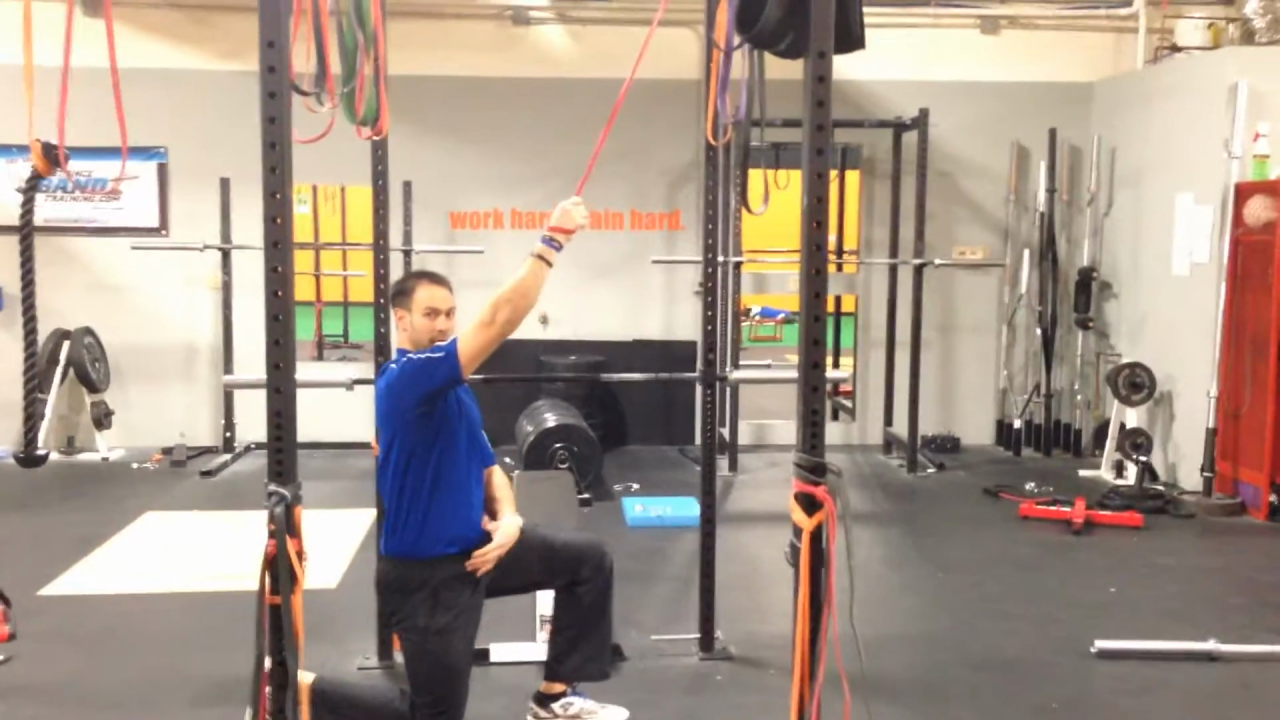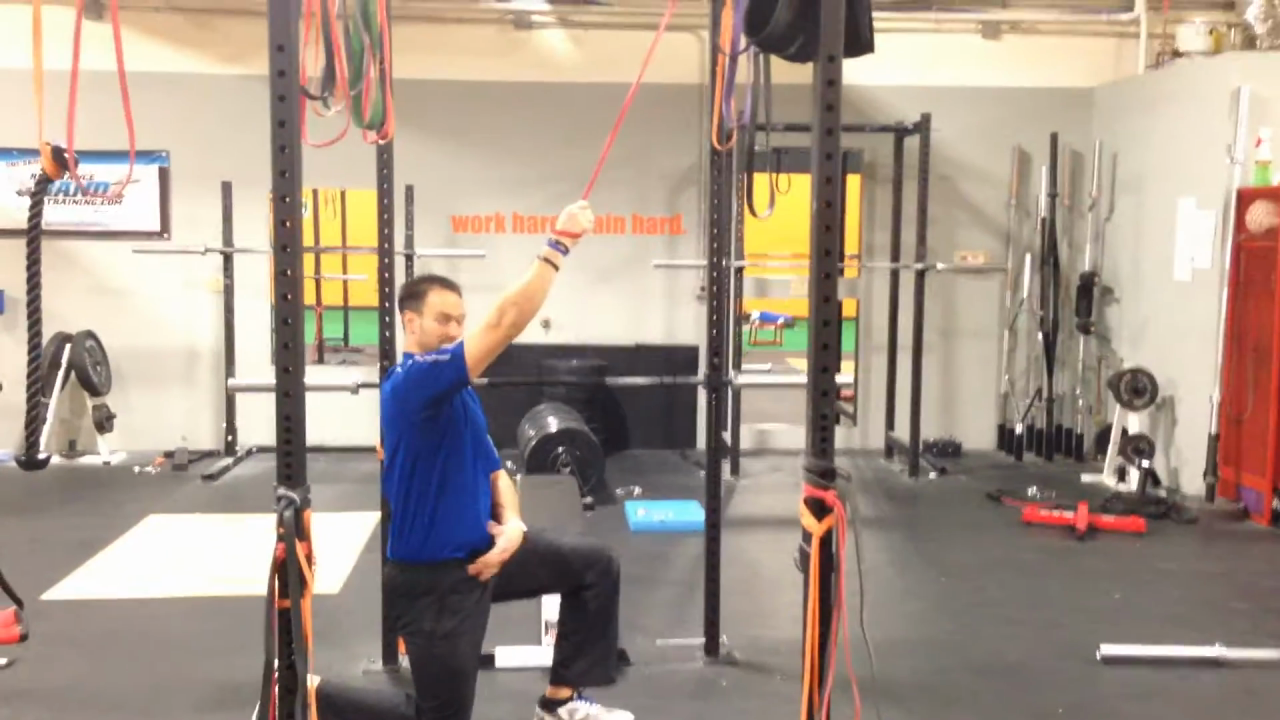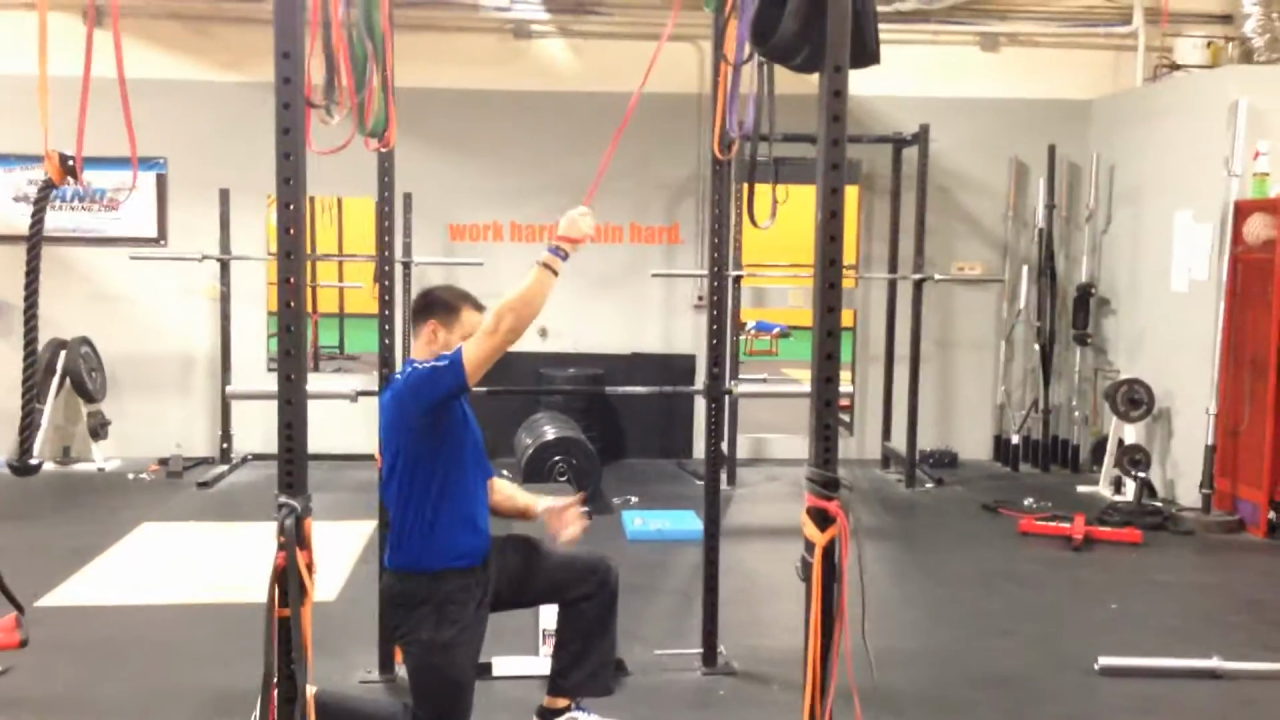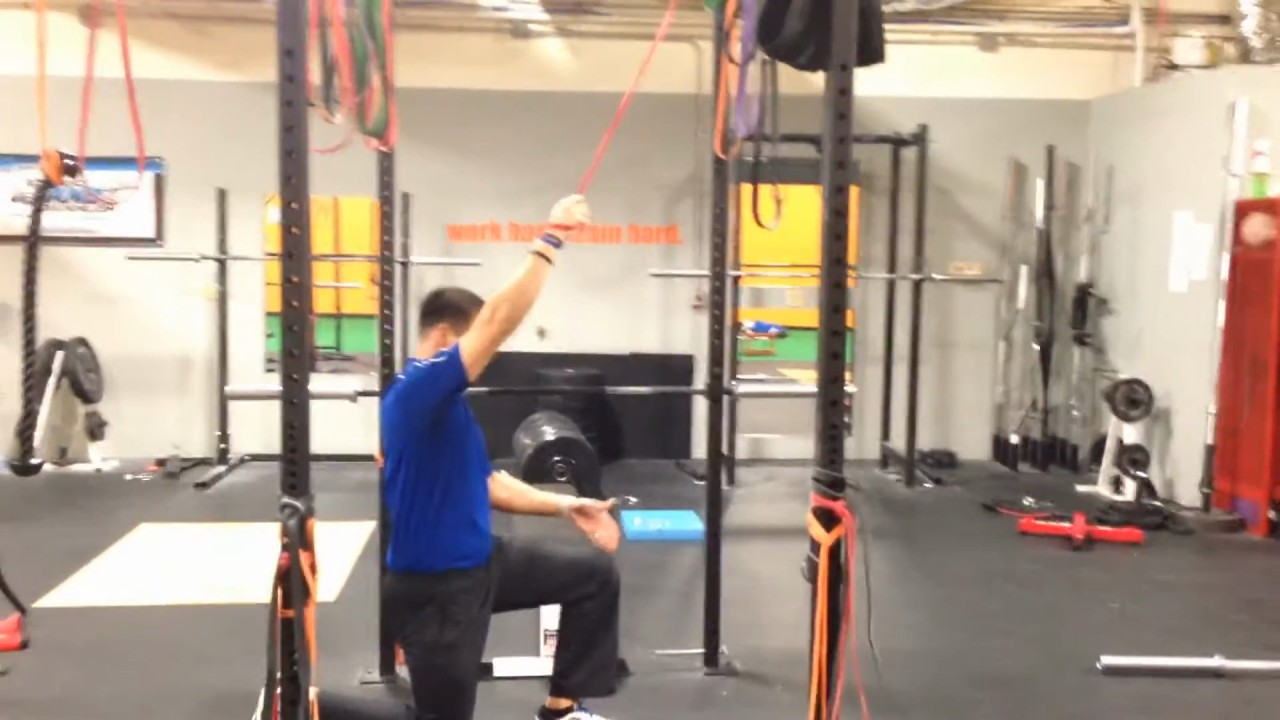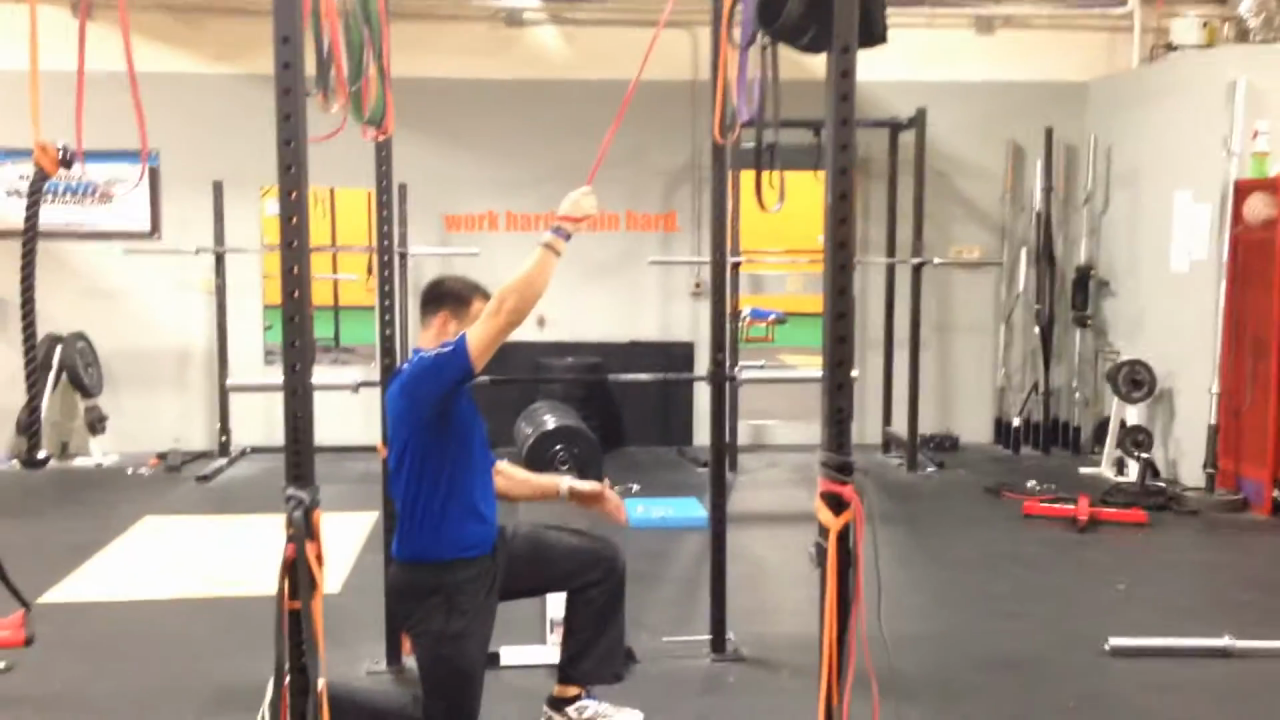
dt=0.2s
person 1, frame 1
left shoulder: (453, 391)
right shoulder: (404, 382)
left elbow: (487, 467)
right elbow: (497, 323)
left wrist: (509, 518)
right wrist: (553, 239)
left hip: (474, 547)
right hip: (425, 572)
left knee: (588, 561)
person 1, frame 2
left shoulder: (462, 394)
right shoulder: (413, 387)
left elbow: (493, 471)
right elbow: (523, 316)
left wrist: (513, 524)
right wrist: (559, 243)
left hip: (478, 552)
right hip: (435, 578)
left knee: (598, 567)
person 1, frame 3
left shoulder: (447, 402)
right shoulder: (413, 392)
left elbow: (481, 485)
right elbow: (503, 331)
left wrist: (541, 507)
right wrist: (560, 248)
left hip: (477, 561)
right hip: (430, 586)
left knee: (593, 577)
person 1, frame 4
left shoulder: (445, 401)
right shoulder: (416, 391)
left elbow: (486, 483)
right elbow: (499, 322)
left wrist: (566, 506)
right wrist: (552, 239)
left hip: (479, 562)
right hip: (433, 587)
left knee: (595, 576)
person 1, frame 5
left shoulder: (448, 390)
right shoulder: (421, 381)
left elbow: (487, 474)
right elbow: (506, 313)
left wrist: (567, 489)
right wrist: (560, 230)
left hip: (484, 551)
right hip: (439, 576)
left knee: (600, 562)
